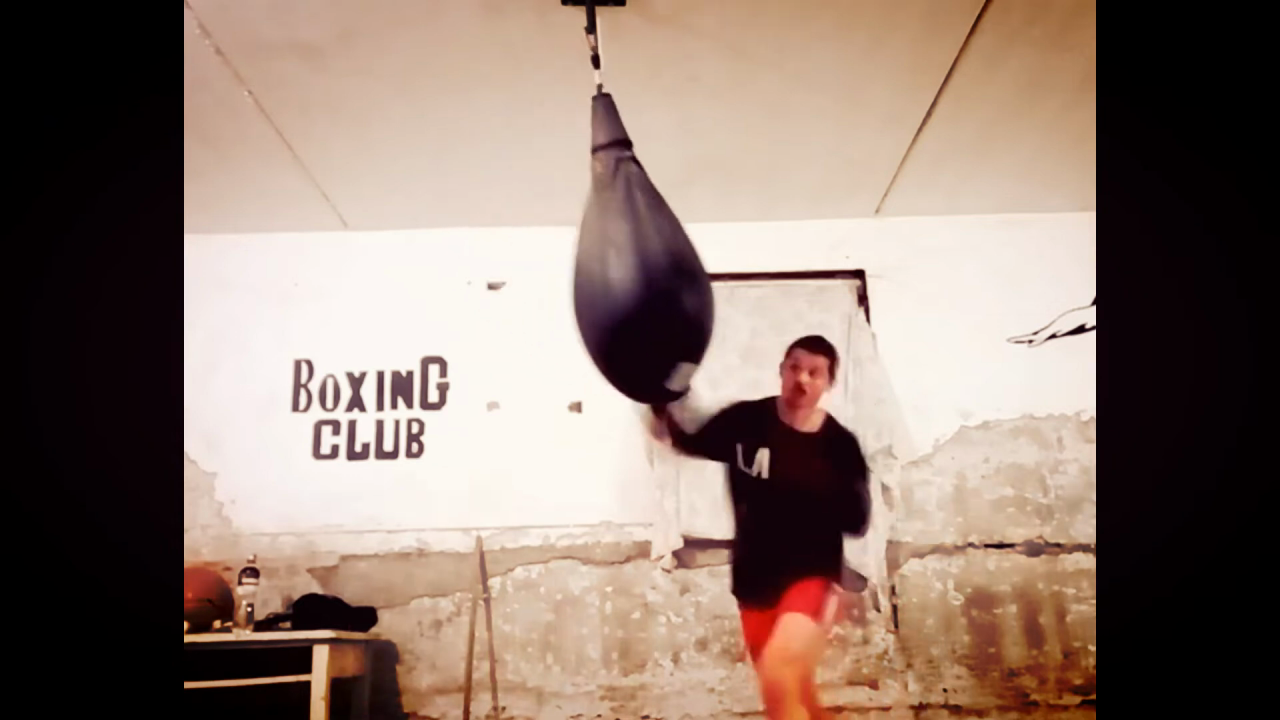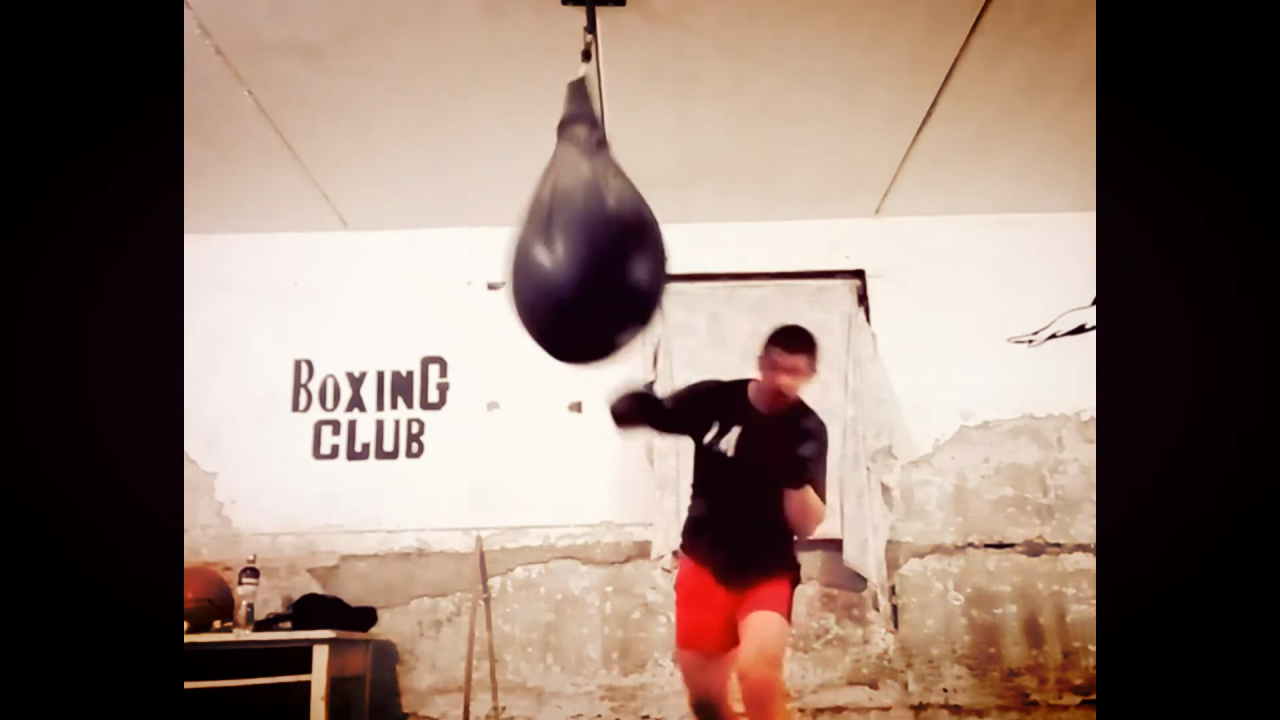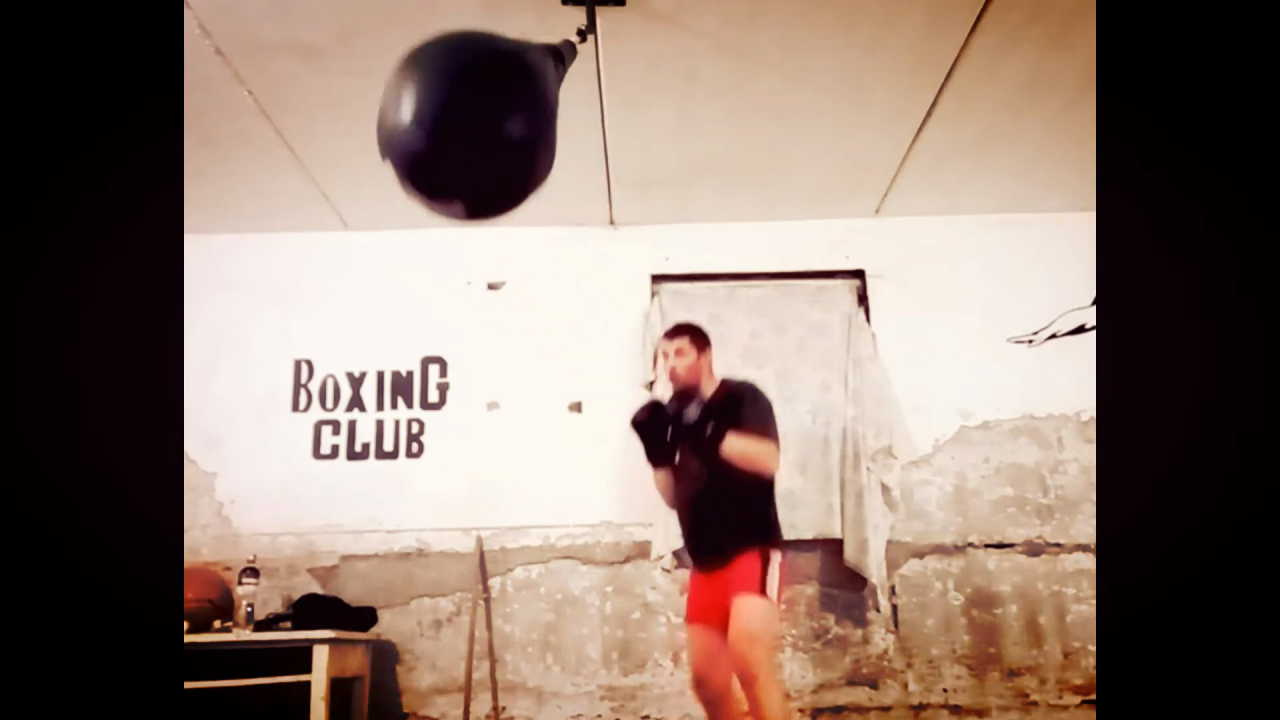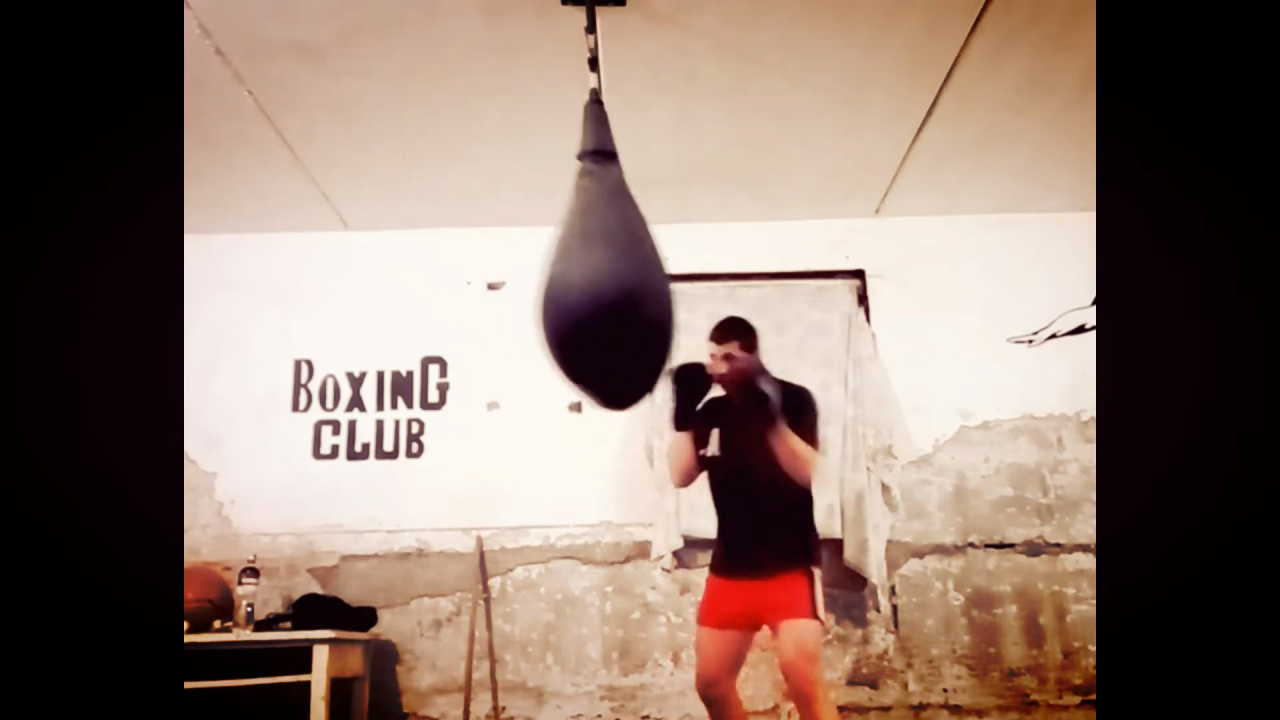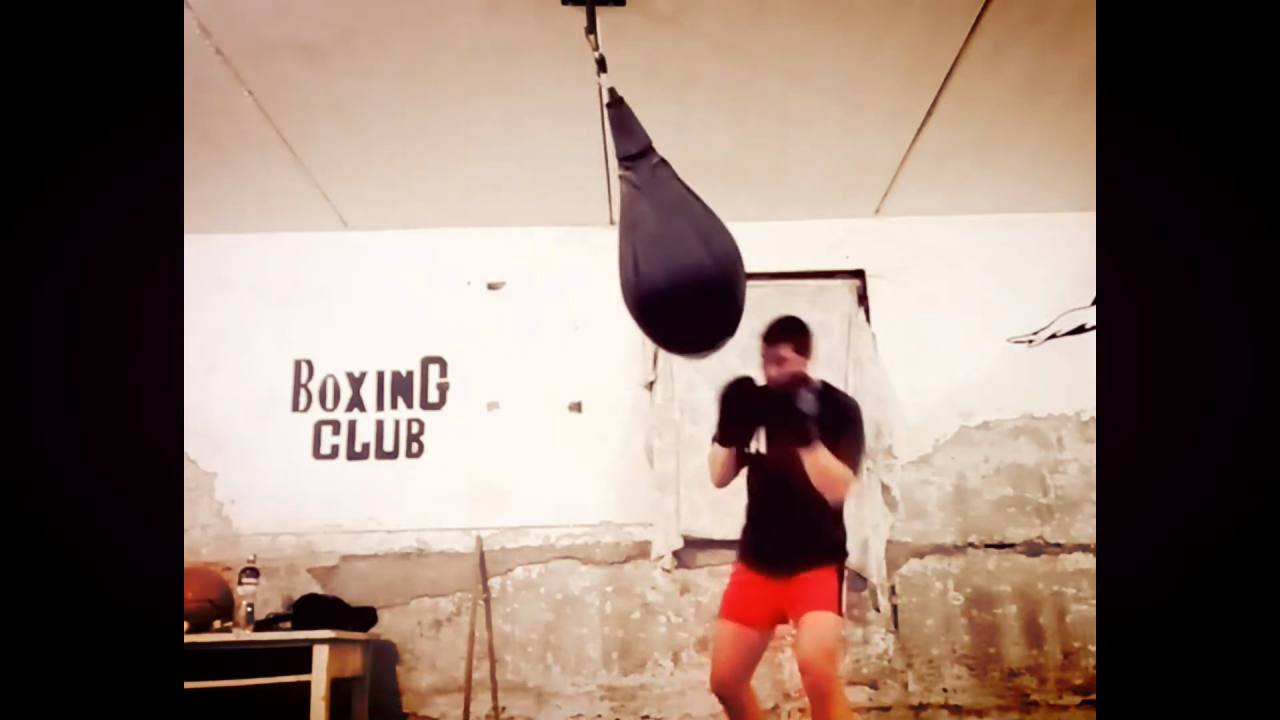
dt=0.5s
person 1, frame 1
left shoulder: (841, 446)
right shoulder: (744, 422)
left elbow: (852, 514)
right elbow: (672, 437)
left wrist: (853, 521)
right wrist: (662, 413)
left hip: (810, 581)
right hip: (754, 586)
left knee: (780, 680)
person 1, frame 2
left shoulder: (805, 429)
right shoulder: (714, 399)
left elbow: (806, 525)
right elbow: (646, 412)
left wrist: (798, 474)
right wrist: (634, 411)
left hip: (767, 575)
right hip: (704, 570)
left knee: (758, 677)
person 1, frame 3
left shoulder: (742, 397)
right shoulder: (678, 421)
left elbow: (767, 461)
right elbow: (674, 498)
left wrist: (709, 431)
right wrist: (655, 449)
left hip: (753, 549)
right hip: (708, 561)
left knee: (750, 660)
right knee: (707, 681)
person 1, frame 4
left shoulder: (792, 398)
right shoulder: (711, 411)
left elbow: (806, 472)
right elbow: (680, 476)
left wrist: (772, 417)
right wrist: (684, 415)
left hip: (789, 564)
right hip: (730, 567)
left knee: (803, 677)
right knee: (711, 682)
person 1, frame 5
left shoulder: (840, 410)
right shoulder: (756, 404)
left elbow: (838, 490)
right elbow: (719, 475)
left wrist: (806, 431)
right wrist: (729, 428)
left hip: (818, 563)
right hip: (758, 561)
left knee: (817, 669)
right knee: (725, 679)
